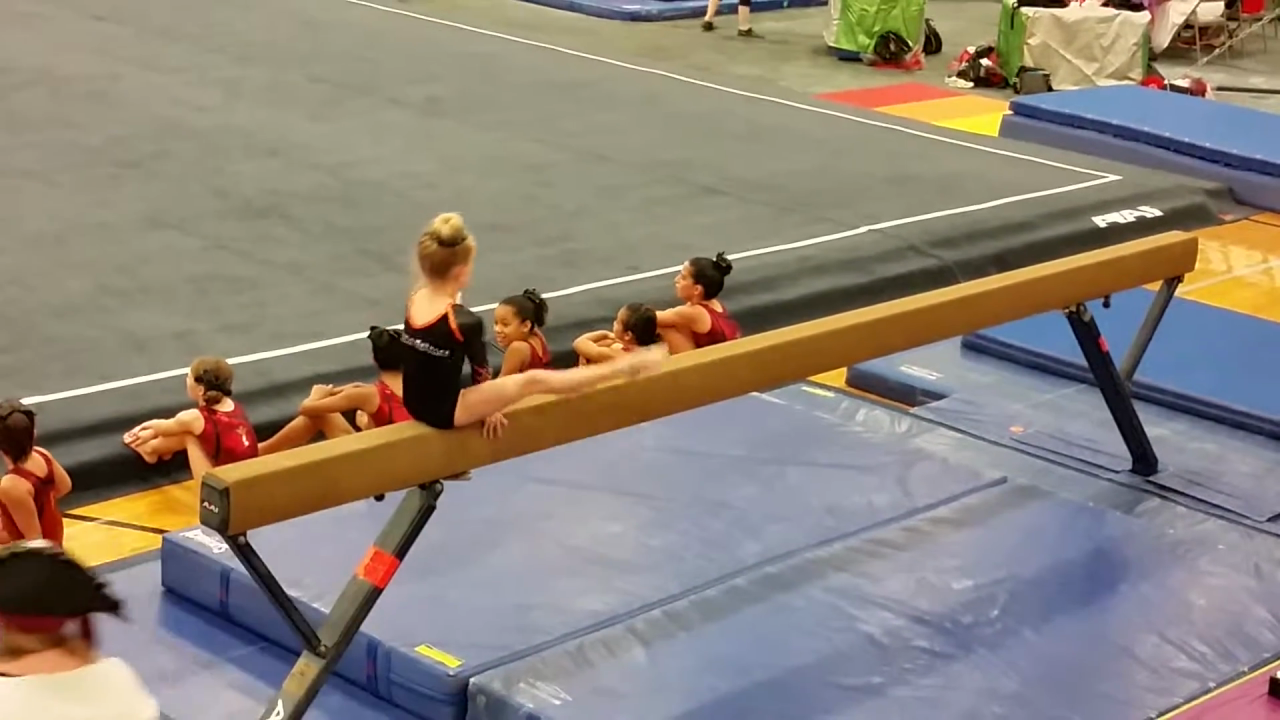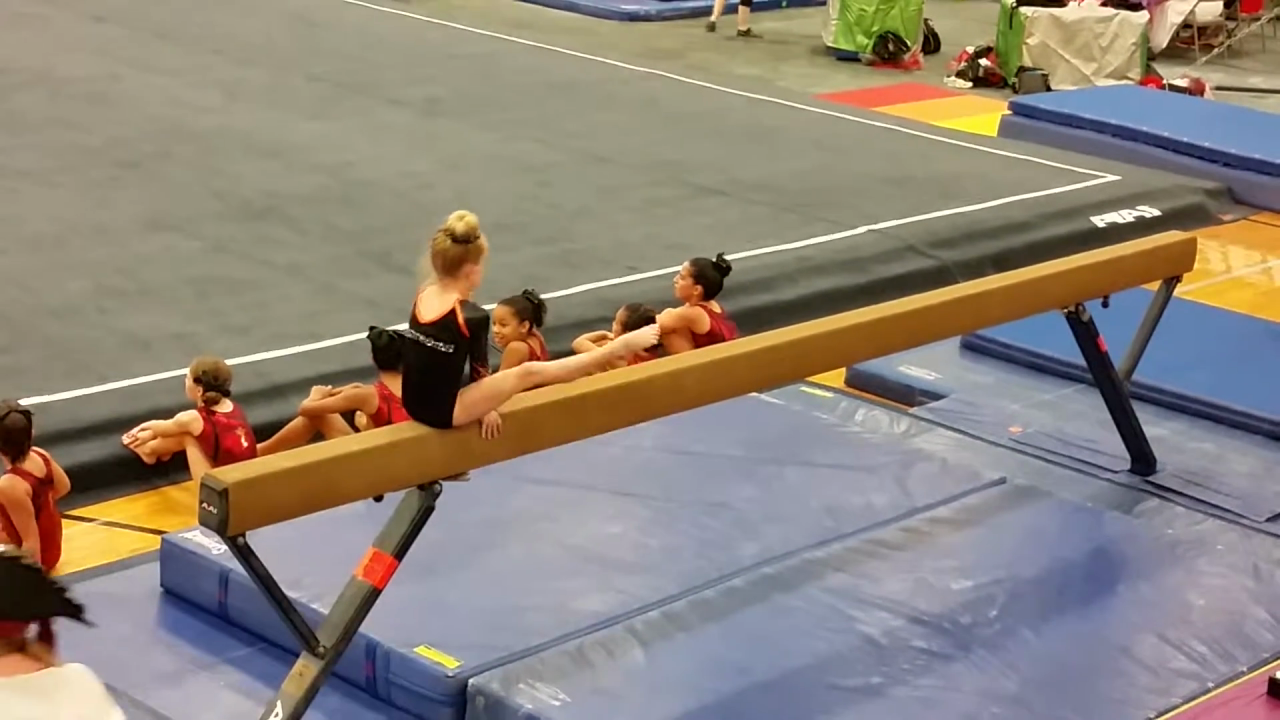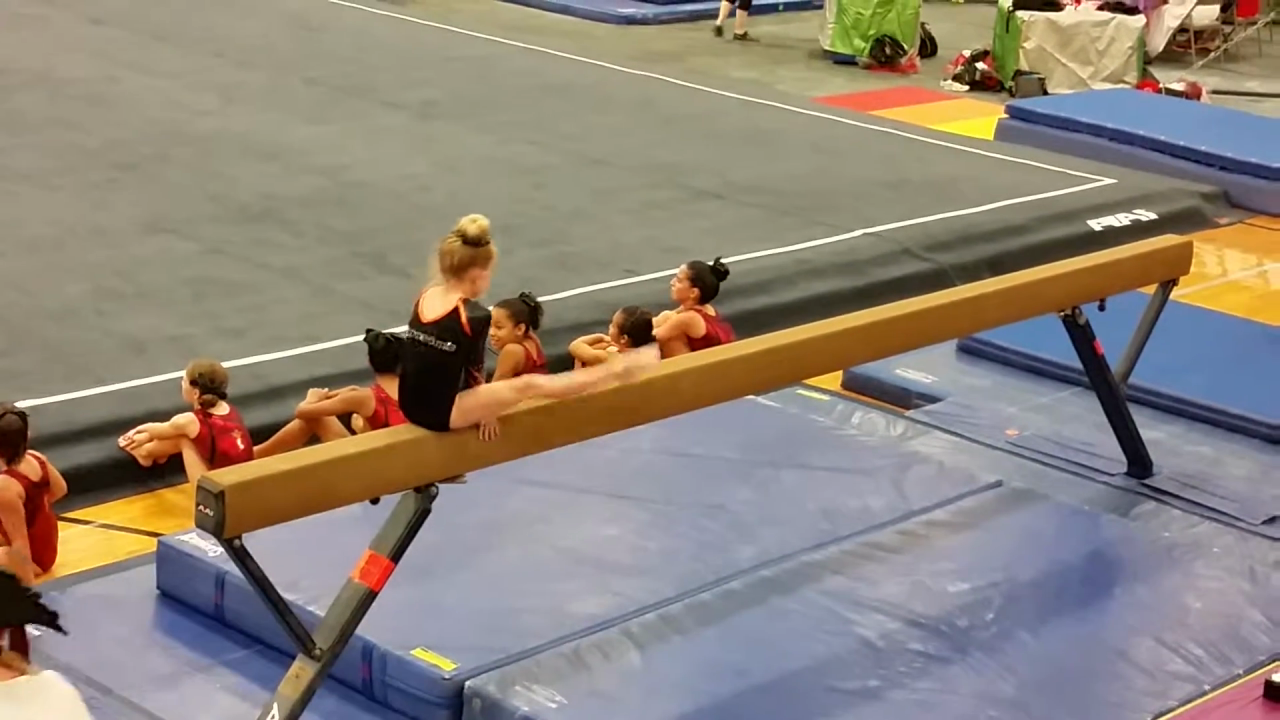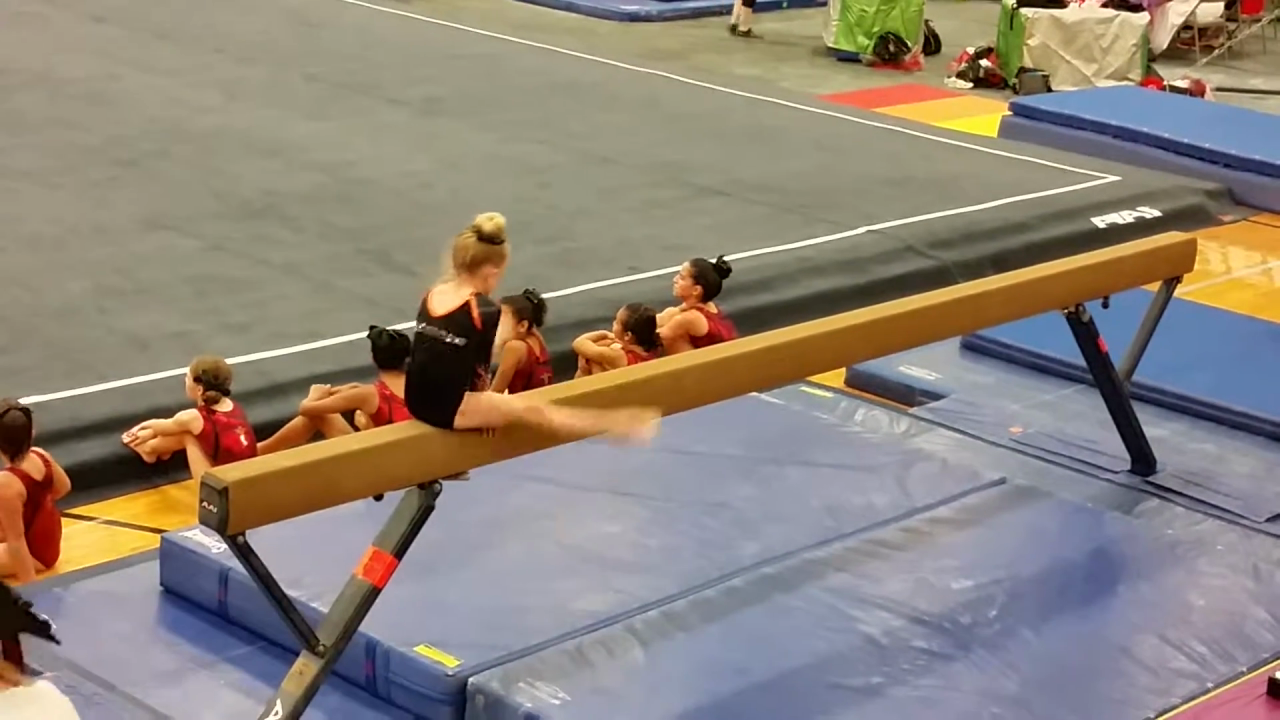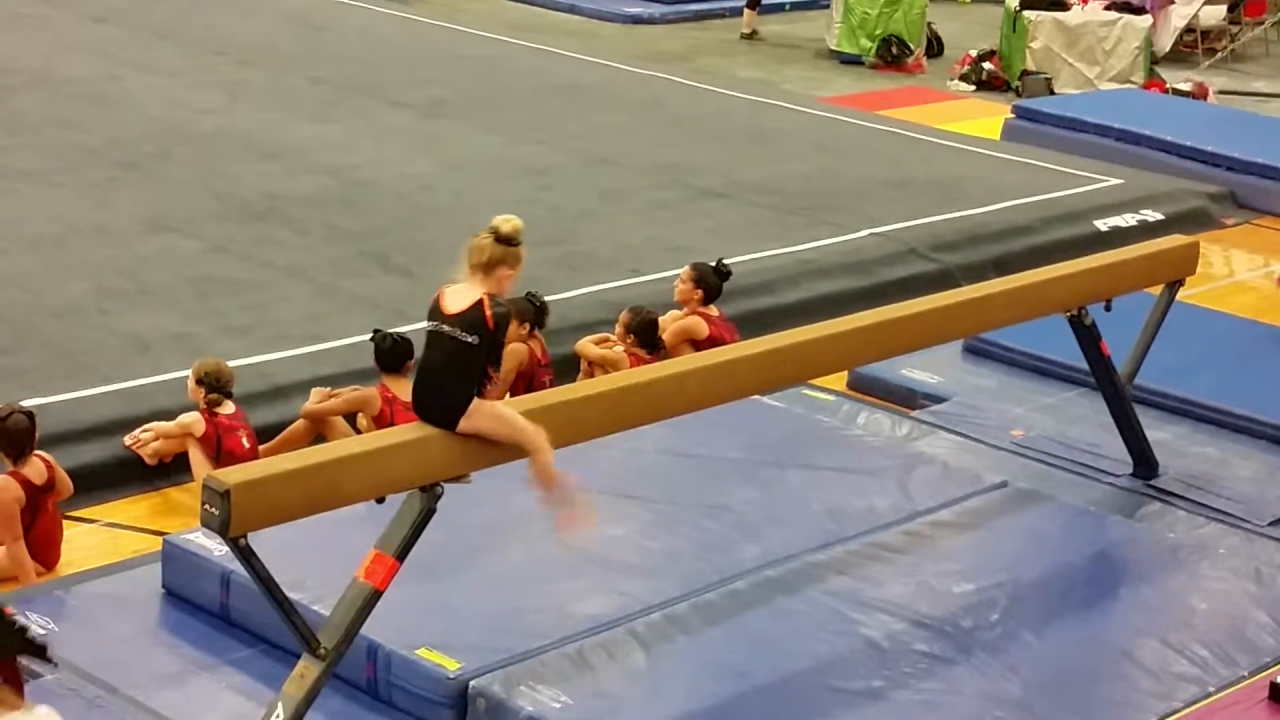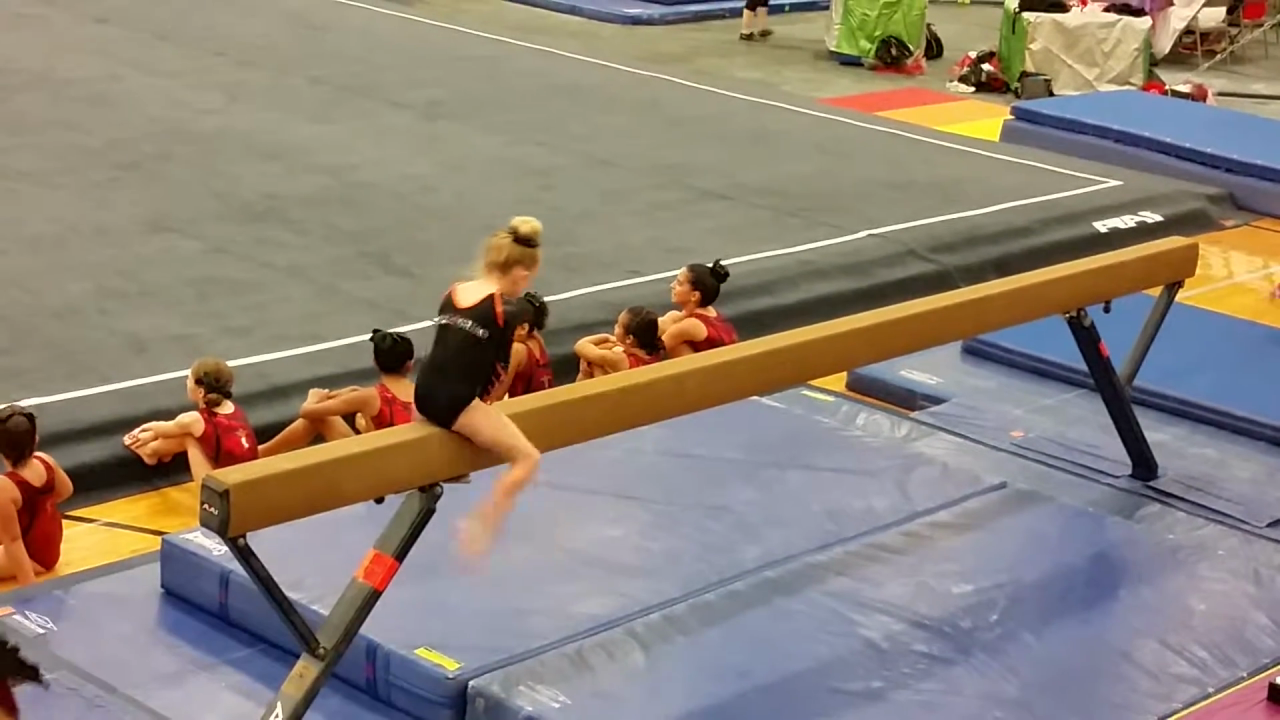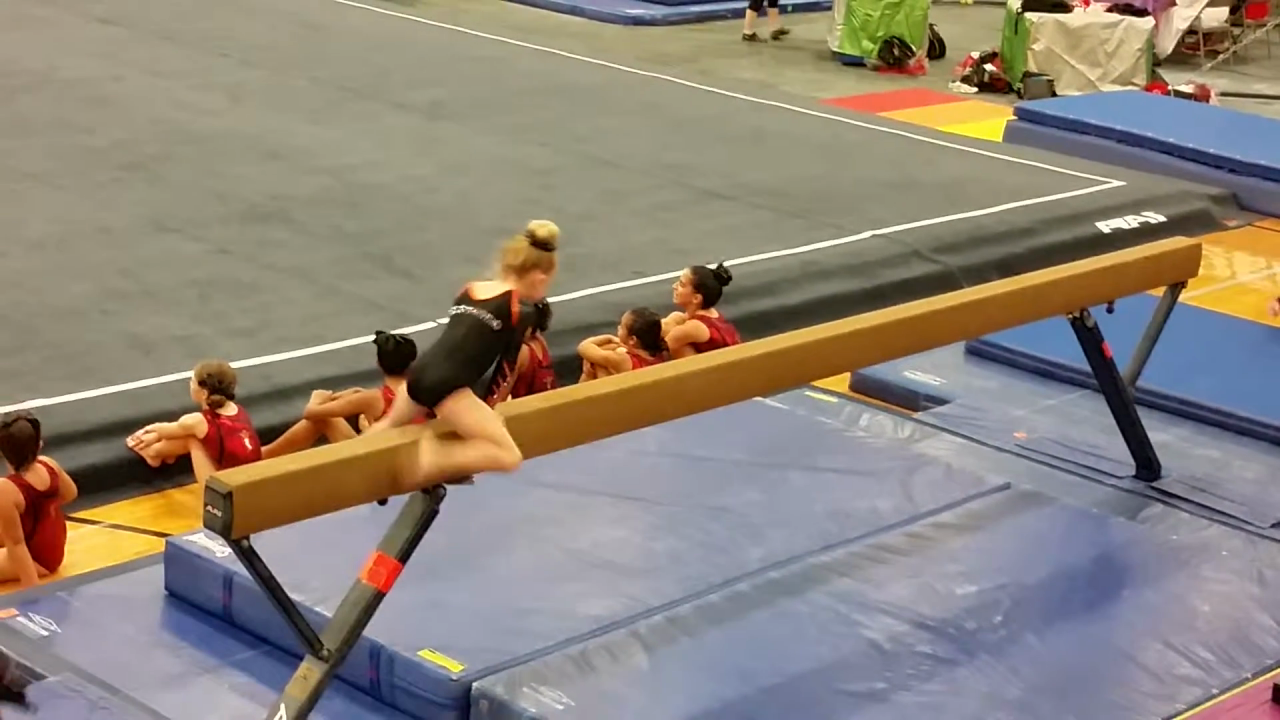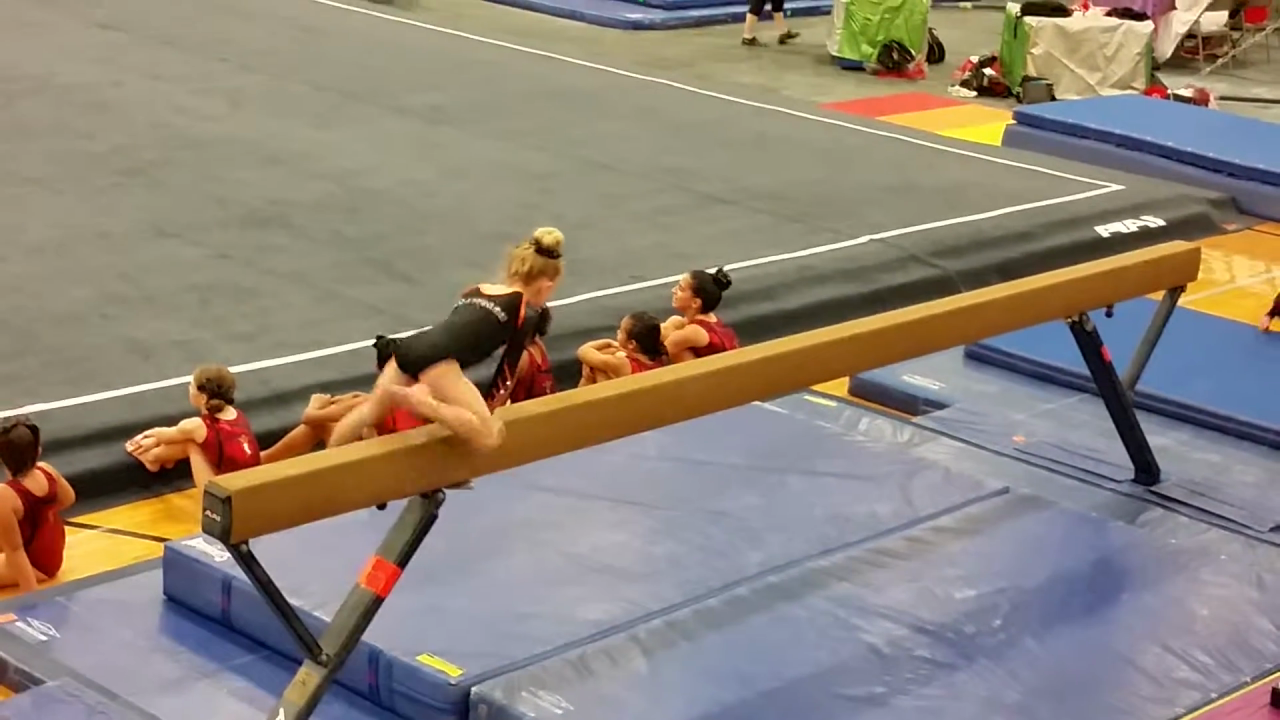
dt=0.1s
person 1, frame 1
left shoulder: (414, 299)
right shoulder: (466, 322)
right elbow: (480, 371)
right wrist: (489, 409)
left hip: (415, 406)
right hip: (444, 411)
right knee: (535, 380)
right ankle: (628, 365)
person 1, frame 2
left shoulder: (422, 297)
right shoulder: (473, 316)
right elbow: (480, 370)
right wrist: (486, 409)
left hip: (414, 405)
right hip: (444, 411)
right knee: (531, 373)
right ankle: (619, 347)
person 1, frame 3
left shoulder: (423, 299)
right shoulder: (476, 316)
right elbow: (474, 371)
right wrist: (483, 412)
left hip: (410, 408)
right hip: (439, 412)
right knee: (530, 385)
right ankle: (619, 369)
person 1, frame 4
left shoulder: (431, 296)
right shoulder: (486, 311)
right elbow: (480, 369)
right wrist: (485, 411)
left hip: (416, 404)
right hip: (447, 410)
right knee: (537, 411)
right ankle: (619, 423)
person 1, frame 5
left shoulder: (440, 297)
right shoulder: (496, 313)
right elbow: (490, 367)
right wrist: (484, 405)
left hip: (422, 407)
right hip: (455, 409)
right knee: (536, 440)
right ankle: (562, 502)
person 1, frame 6
left shoulder: (454, 293)
right shoulder: (506, 312)
right elbow: (496, 369)
right wrist: (484, 404)
left hip: (425, 396)
right hip: (455, 404)
right knee: (528, 458)
right ankle: (482, 525)
person 1, frame 7
left shoulder: (468, 291)
right shoulder: (519, 311)
right elbow: (504, 370)
right wrist: (486, 405)
left hip: (422, 373)
right hip: (447, 387)
left knee: (390, 424)
right knee: (509, 458)
right ankle: (434, 461)
person 1, frame 8
left shoulder: (475, 291)
right shoulder: (523, 316)
left wrist: (460, 398)
right wrist: (483, 408)
left hip: (410, 346)
right hip: (436, 359)
left knee: (369, 409)
right knee: (487, 437)
right ankle: (420, 401)
